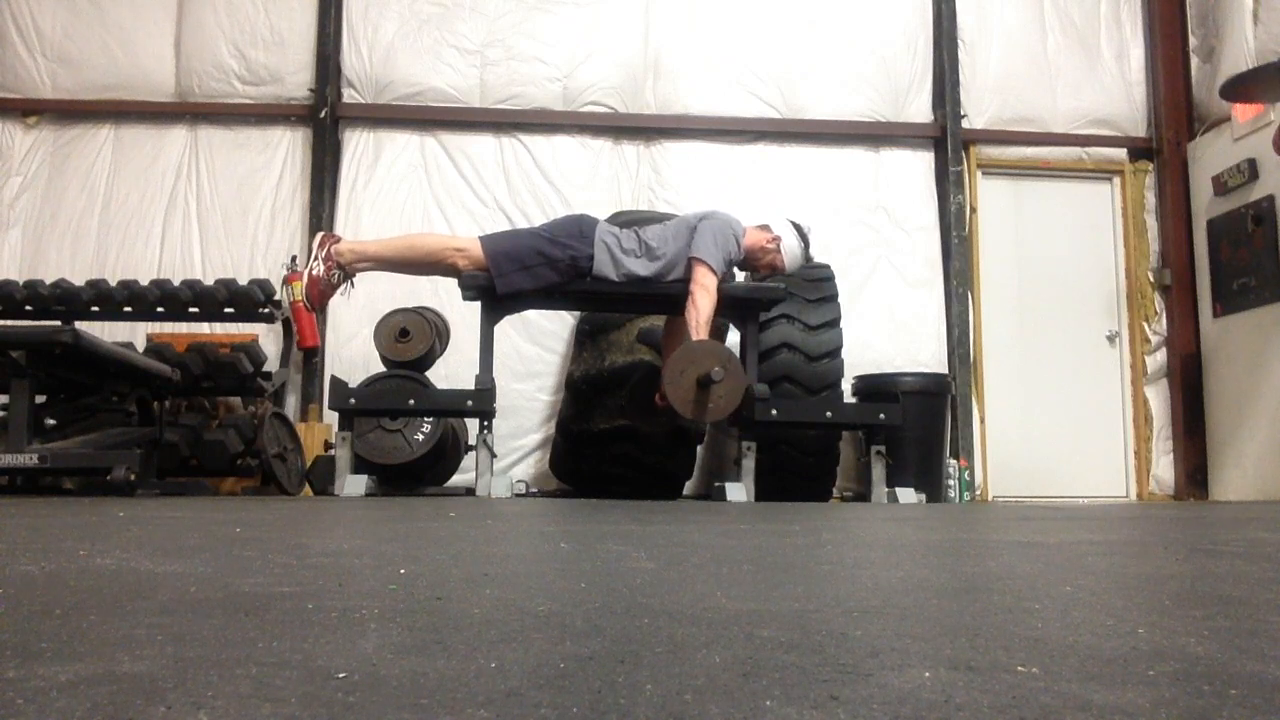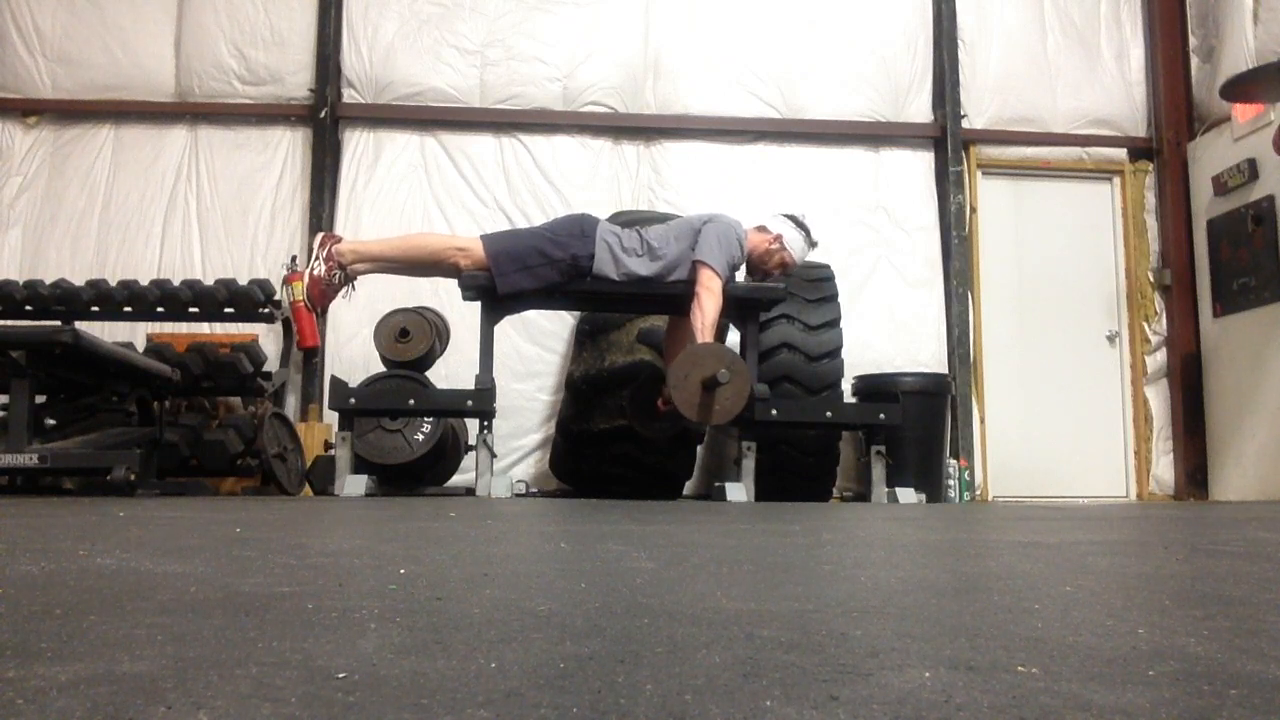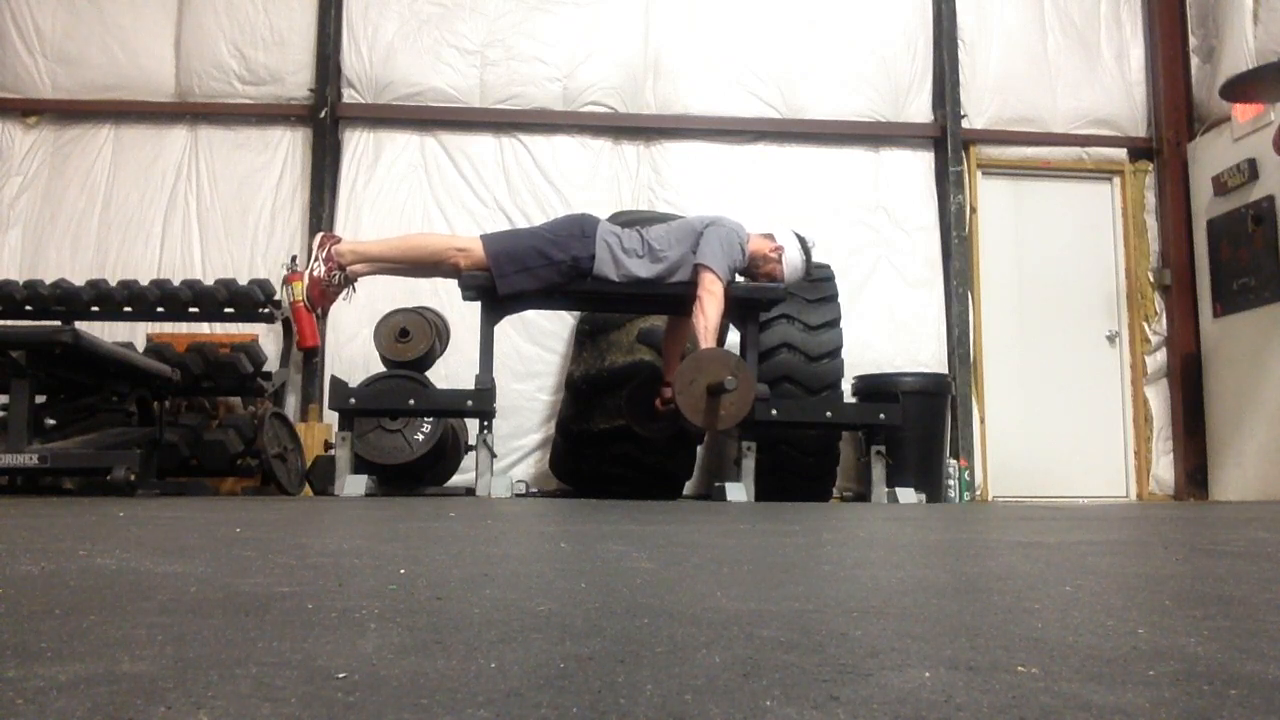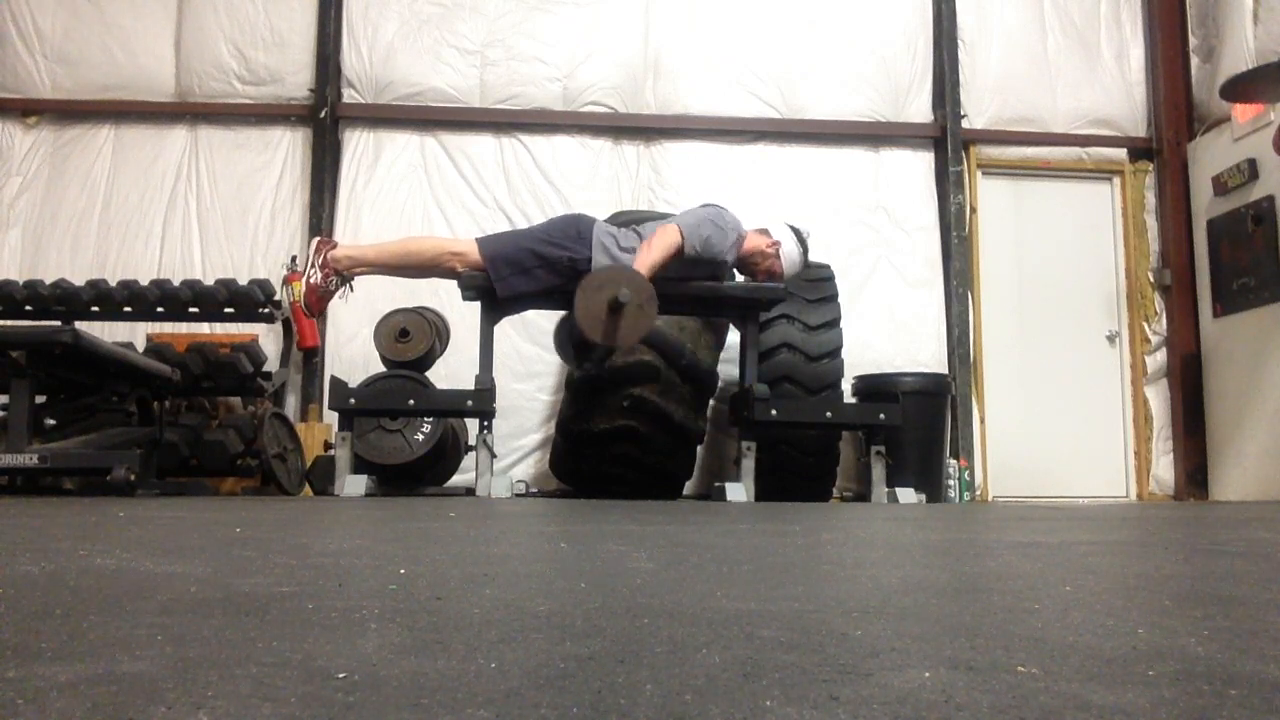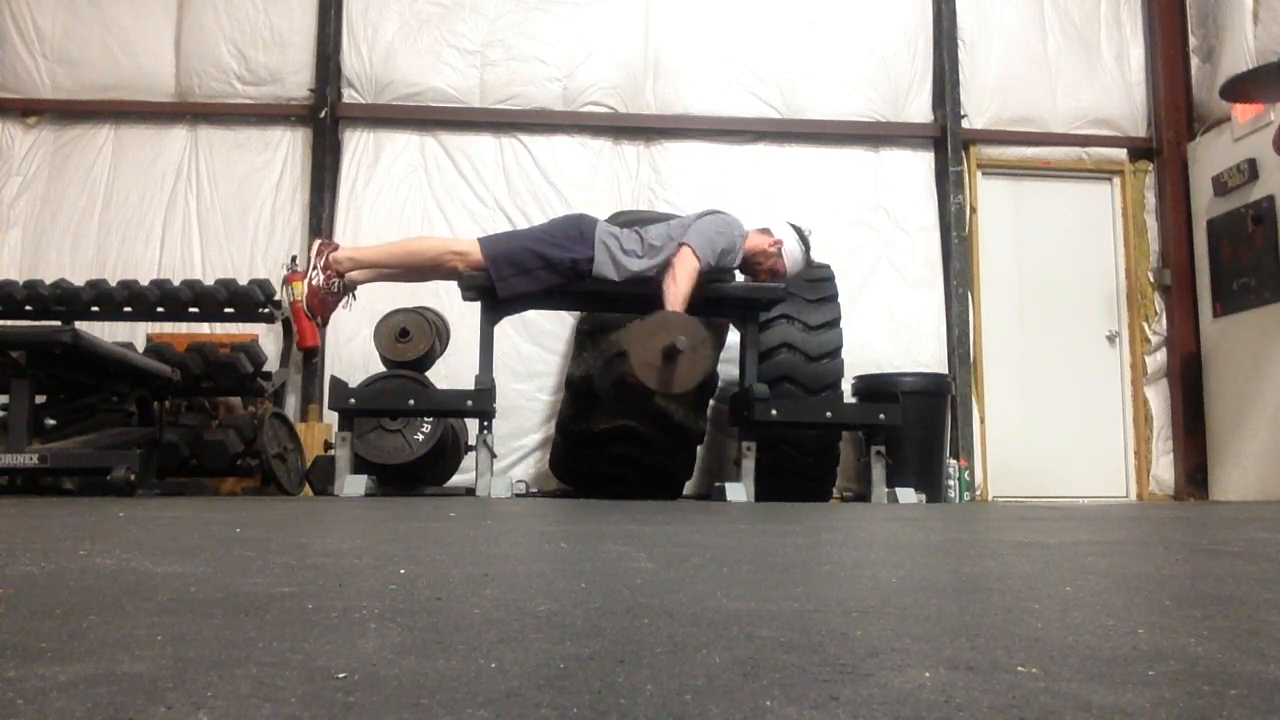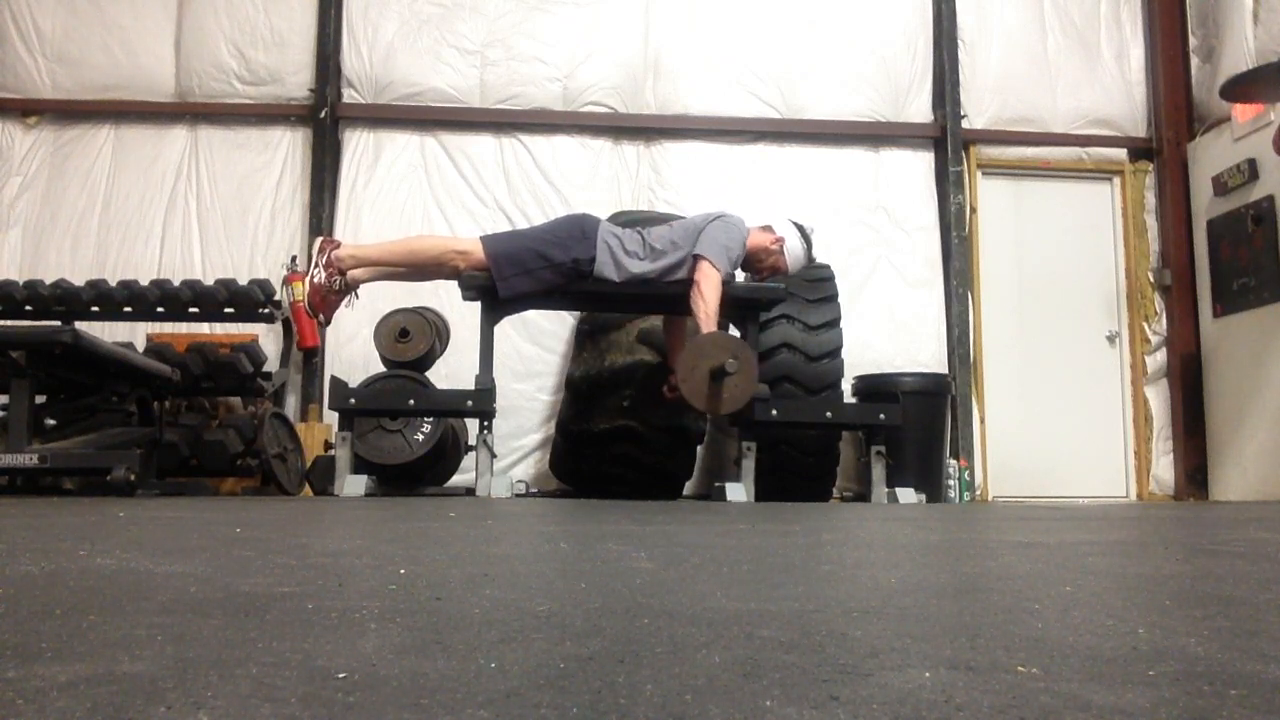
dt=0.7s
person 1, frame 1
left shoulder: (722, 256)
right shoulder: (723, 228)
left elbow: (679, 315)
right elbow: (699, 293)
left hip: (585, 261)
right hip: (582, 248)
left knee: (460, 264)
right knee: (464, 255)
left ankle: (349, 264)
right ankle: (341, 252)
person 1, frame 2
left shoulder: (720, 255)
right shoulder: (726, 231)
left elbow: (681, 316)
right elbow: (705, 295)
left hip: (586, 264)
right hip: (583, 247)
left knee: (463, 261)
right knee: (464, 256)
left ankle: (348, 267)
right ankle: (342, 253)
person 1, frame 3
left shoulder: (718, 257)
right shoulder: (728, 235)
left elbow: (682, 314)
right elbow: (708, 300)
left wrist: (669, 381)
left hip: (586, 261)
right hip: (583, 246)
left knee: (461, 262)
right knee: (463, 256)
left ankle: (348, 269)
right ankle: (342, 253)
person 1, frame 4
left shoulder: (722, 261)
right shoulder: (723, 226)
left elbow: (673, 274)
right elbow: (663, 236)
left hip: (587, 270)
right hip: (580, 248)
left knee: (458, 261)
right knee: (460, 257)
left ankle: (342, 265)
right ankle: (337, 258)
person 1, frame 5
left shoulder: (726, 261)
right shoulder: (728, 229)
left elbow: (676, 281)
right elbow: (681, 267)
left hip: (585, 260)
right hip: (583, 248)
left knee: (458, 264)
right knee: (462, 256)
left ankle: (346, 278)
right ankle: (340, 258)
person 1, frame 6
left shoulder: (722, 256)
right shoulder: (731, 230)
left elbow: (677, 307)
right elbow: (702, 283)
left wrist: (678, 370)
left hip: (588, 263)
right hip: (585, 248)
left knee: (463, 262)
right knee: (465, 254)
left ankle: (347, 279)
right ankle: (341, 256)
